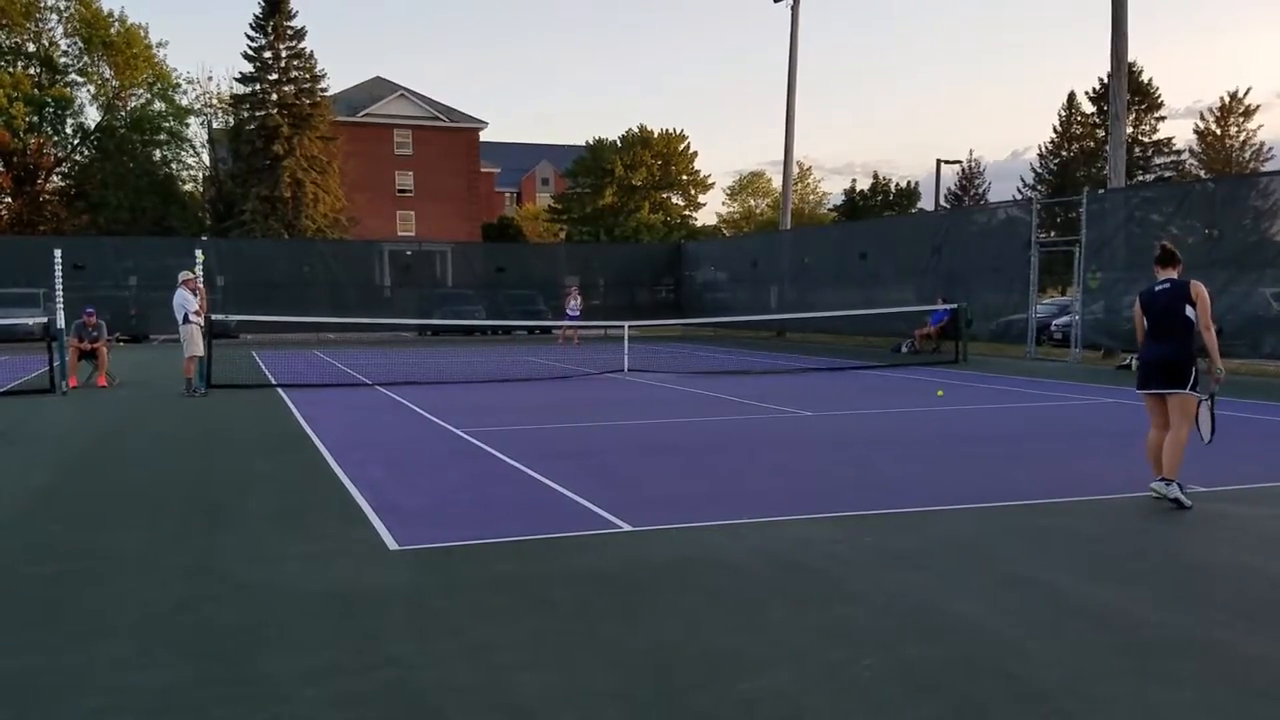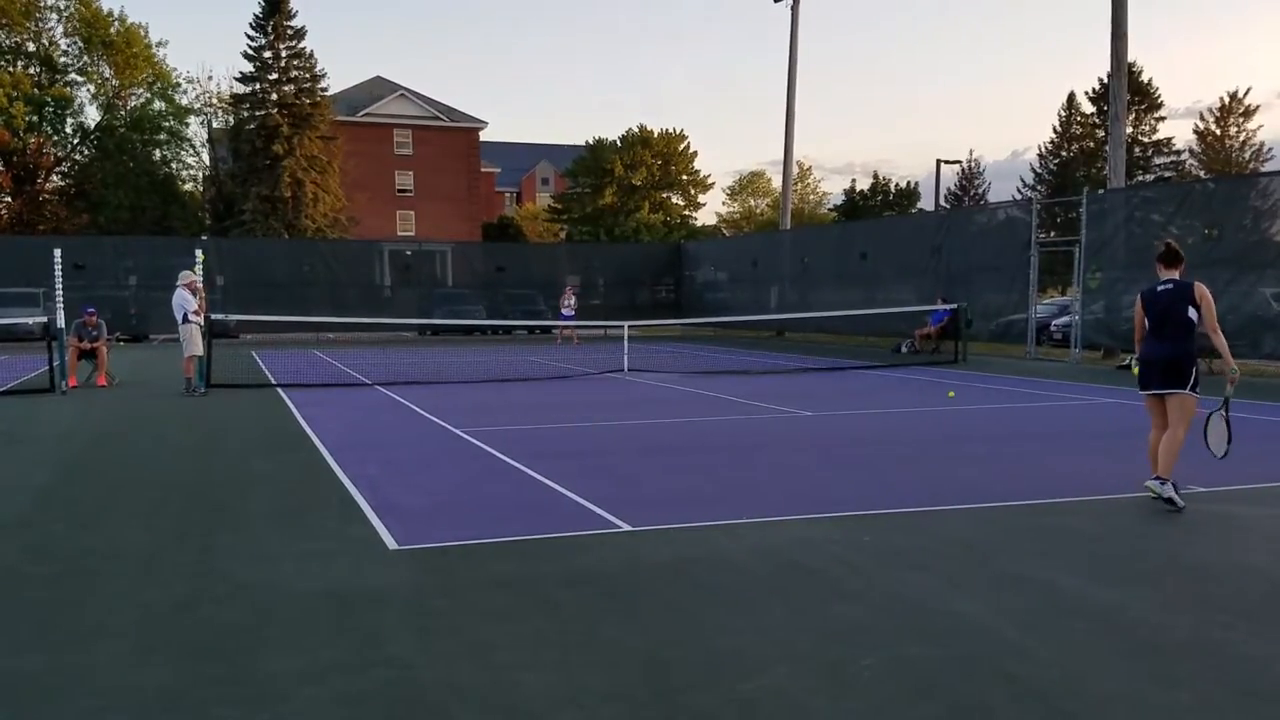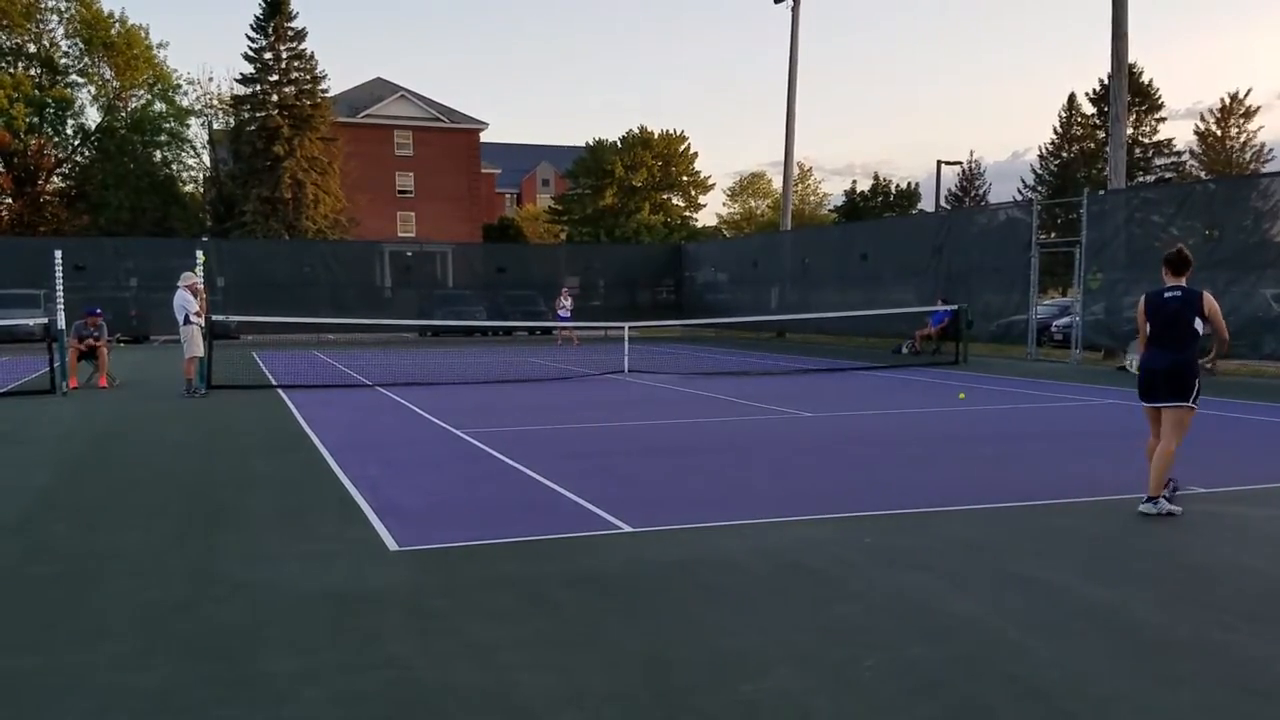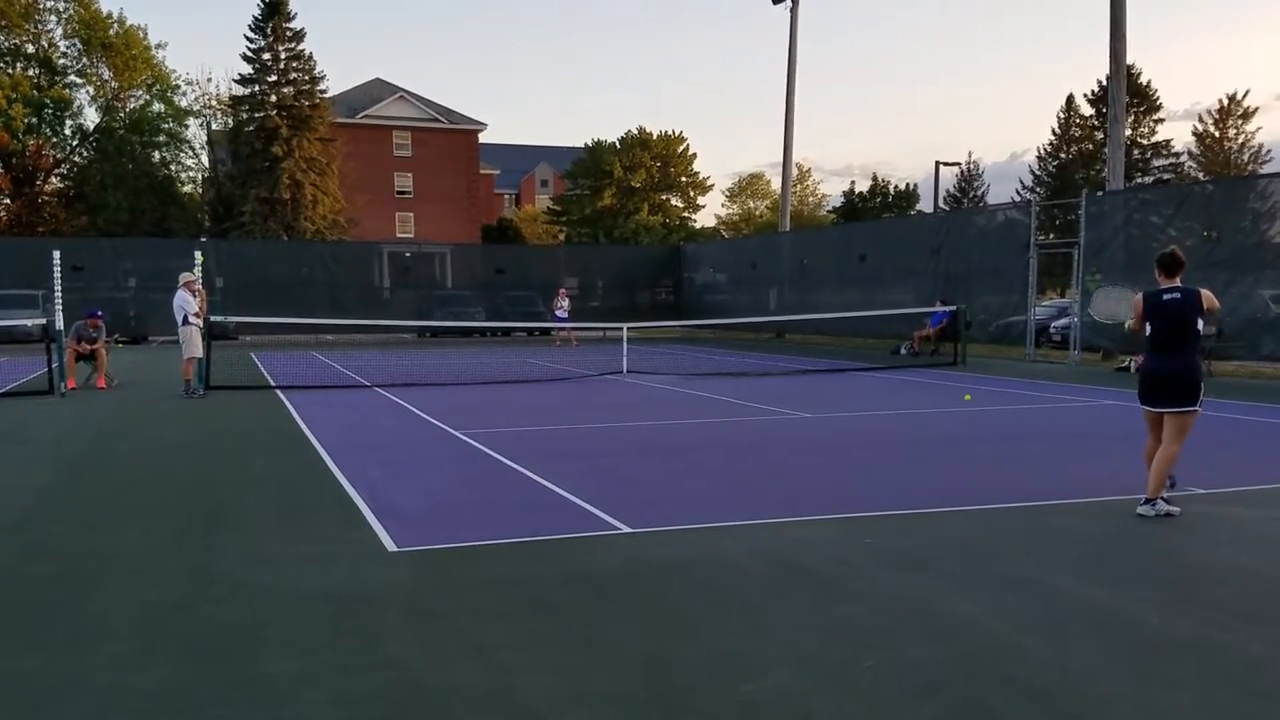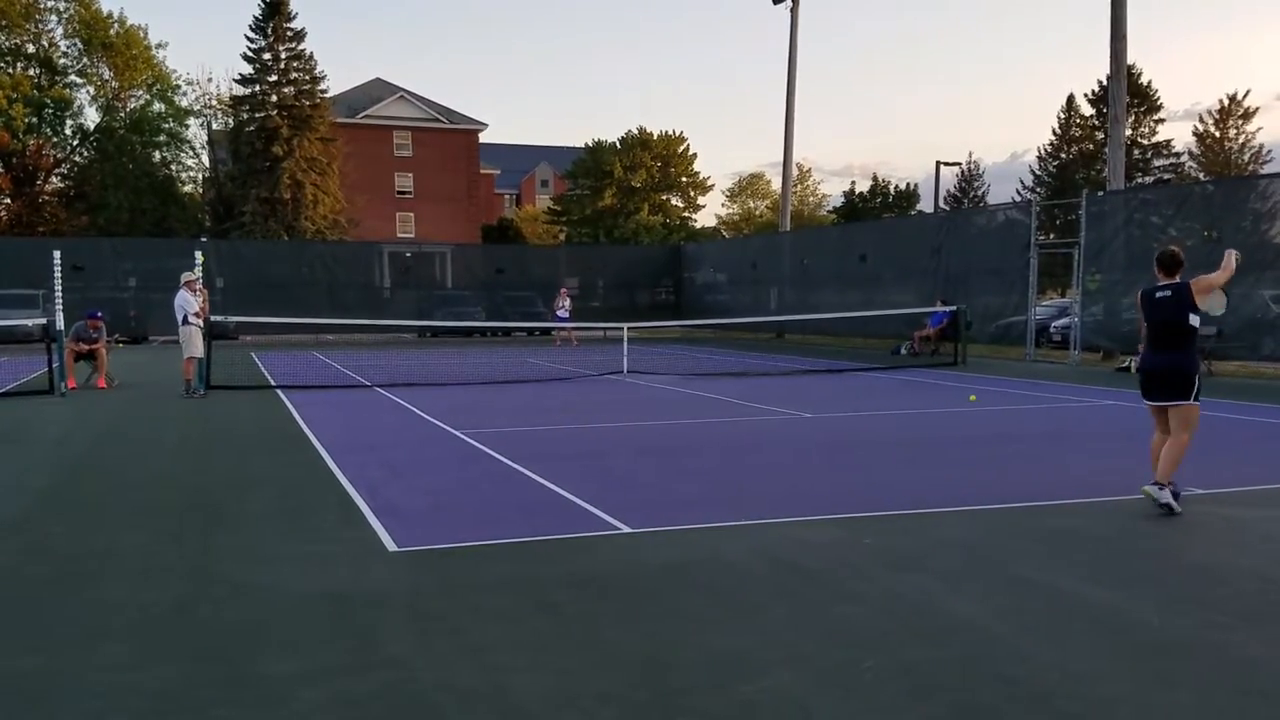
dt=0.4s
person 1, frame 1
left shoulder: (1143, 296)
right shoulder: (1194, 288)
right elbow: (1206, 327)
right wrist: (1216, 363)
left hip: (1150, 362)
right hip: (1180, 362)
left knee: (1158, 426)
right knee: (1180, 426)
left ankle: (1160, 480)
right ankle: (1168, 481)
person 1, frame 2
left shoulder: (1144, 296)
right shoulder: (1197, 290)
right elbow: (1213, 330)
left wrist: (1142, 363)
right wrist: (1230, 363)
left hip: (1151, 362)
right hip: (1180, 363)
left knee: (1158, 427)
right knee: (1177, 428)
left ankle: (1159, 480)
right ankle: (1161, 479)
person 1, frame 3
left shoulder: (1147, 300)
right shoulder: (1204, 299)
right elbow: (1223, 338)
right wrist: (1215, 356)
left hip: (1150, 371)
right hip: (1182, 373)
left knee: (1157, 435)
right knee: (1170, 441)
left ankle: (1160, 484)
right ankle: (1153, 498)
person 1, frame 4
left shoulder: (1143, 300)
right shoulder: (1200, 296)
right elbow: (1216, 308)
left wrist: (1129, 324)
left hip: (1152, 374)
right hip: (1185, 376)
left knee: (1154, 438)
right knee: (1172, 443)
left ankle: (1157, 482)
right ankle: (1151, 500)
person 1, frame 5
left shoulder: (1144, 296)
right shoulder: (1193, 288)
right elbow: (1225, 272)
right wrist: (1230, 256)
left hip: (1151, 369)
right hip: (1181, 370)
left knee: (1162, 431)
right knee: (1180, 435)
left ankle: (1162, 484)
right ankle: (1159, 485)
